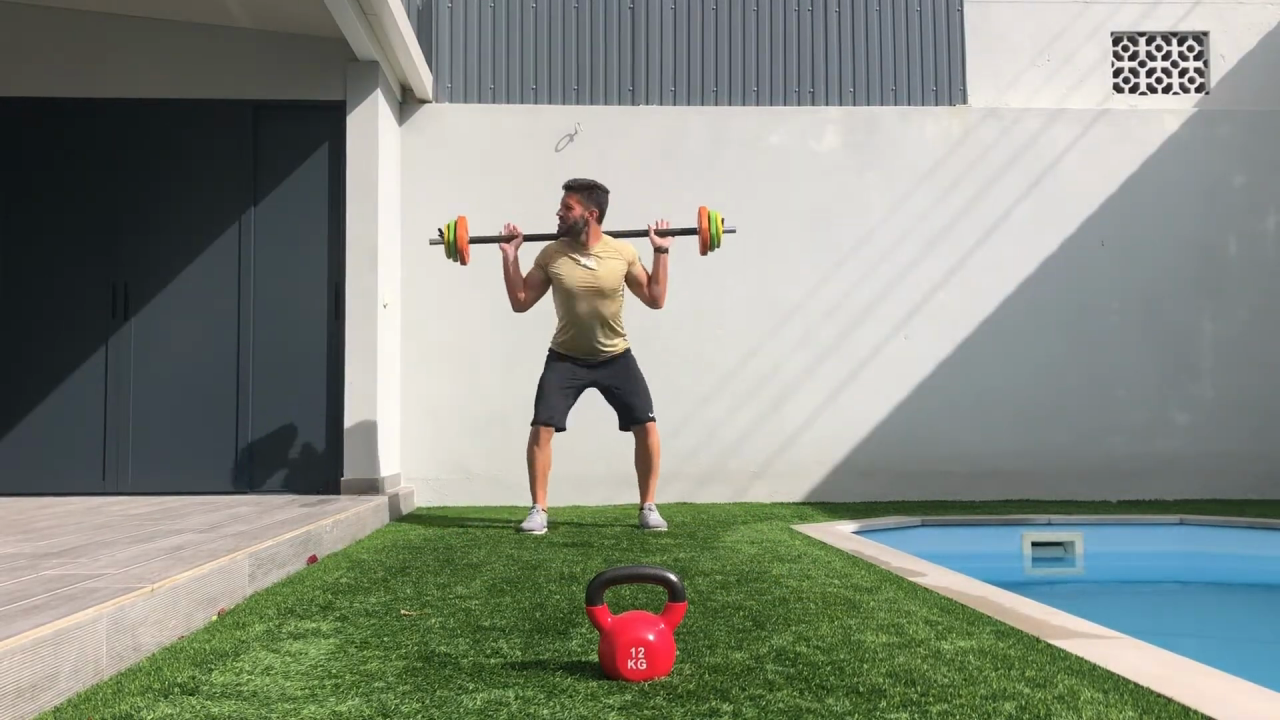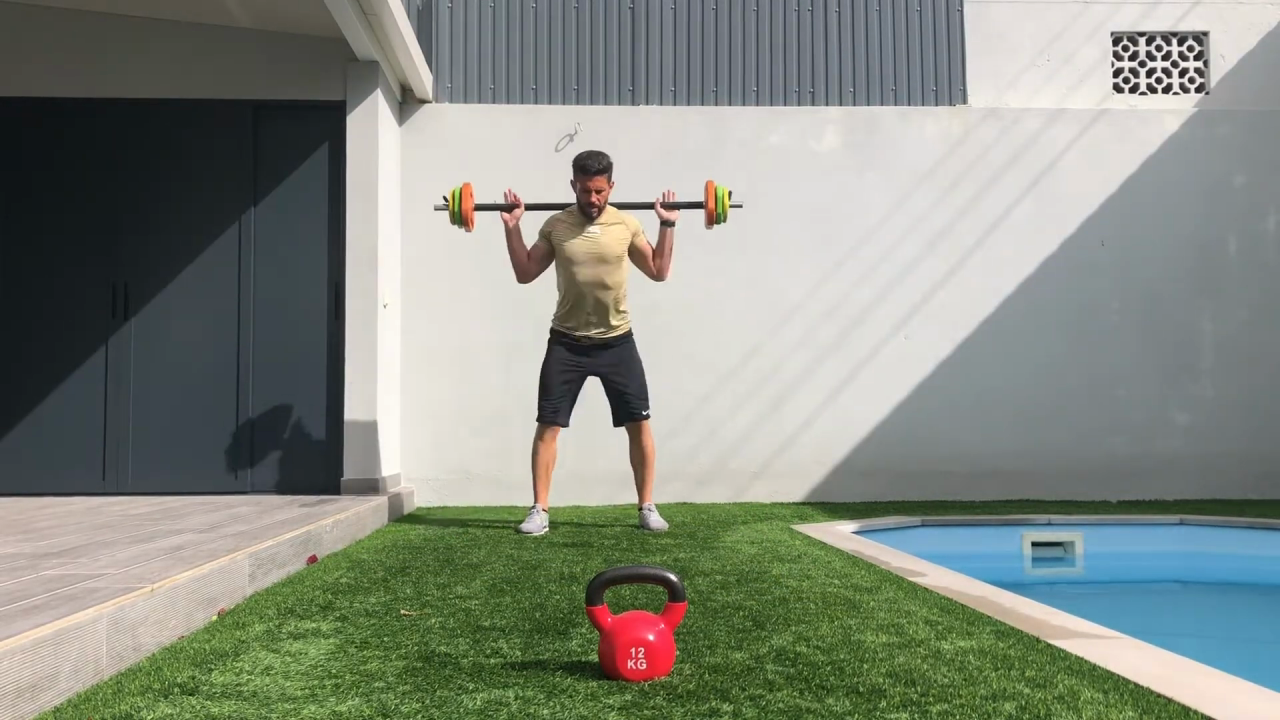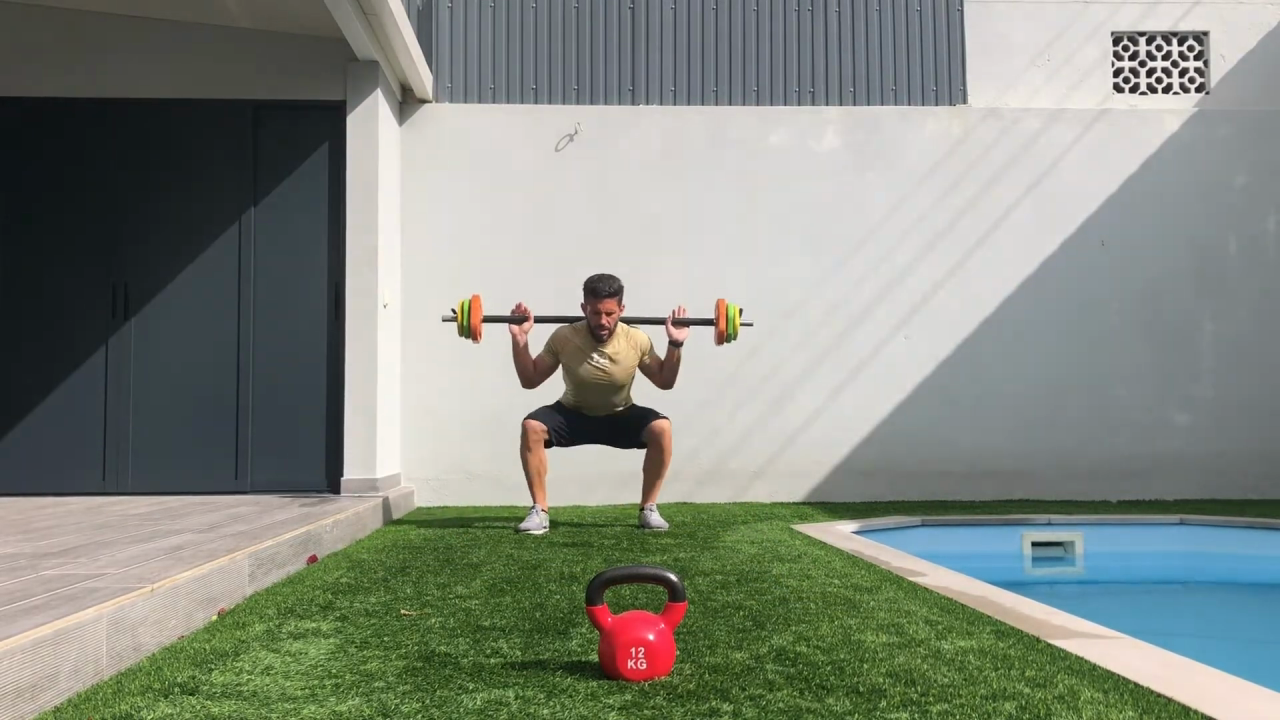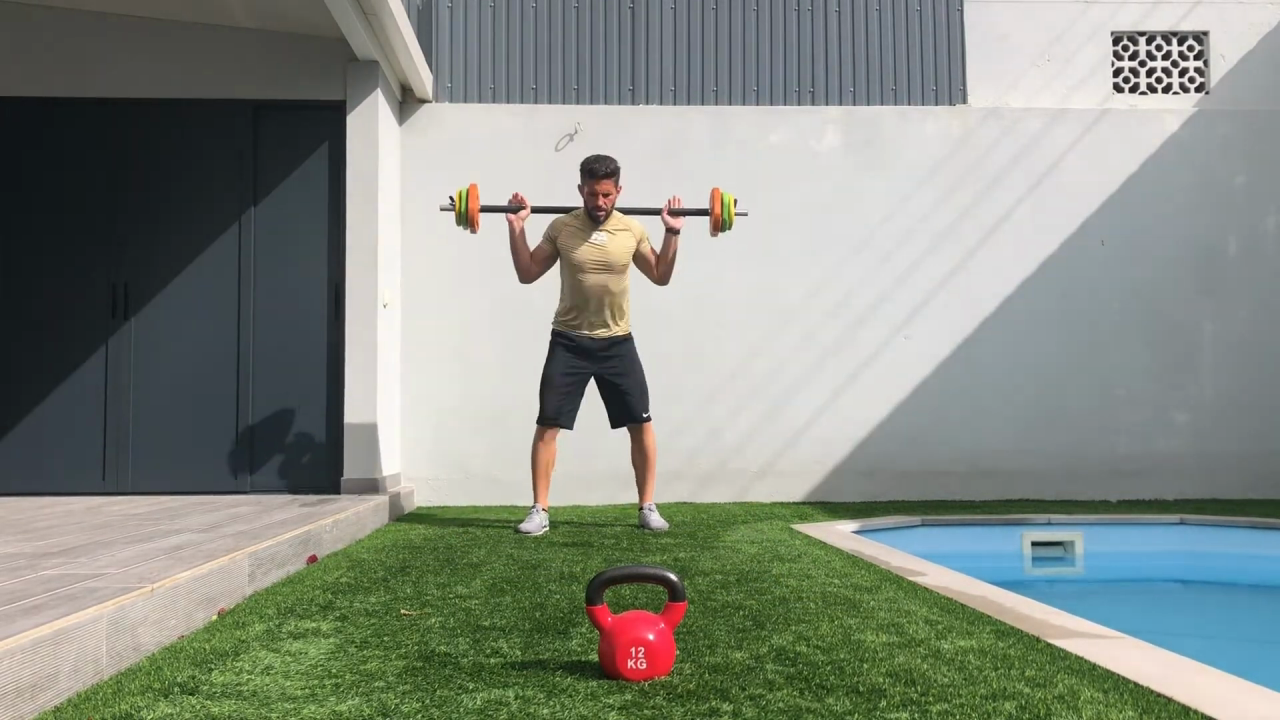
dt=0.5s
person 1, frame 1
left shoulder: (623, 254)
right shoulder: (551, 256)
left elbow: (656, 301)
right elbow: (520, 304)
left wrist: (661, 254)
right wrist: (510, 258)
left hip: (615, 358)
right hip: (567, 358)
left knee: (647, 426)
right knee: (542, 428)
left ankle: (648, 505)
right ankle: (538, 507)
person 1, frame 2
left shoulder: (626, 224)
right shoulder: (556, 226)
left elbow: (657, 271)
right elbow: (525, 274)
left wrist: (666, 225)
right wrist: (511, 227)
left hip: (617, 342)
right hip: (567, 341)
left knee: (638, 422)
right knee: (548, 424)
left ankle: (647, 506)
right ankle: (539, 510)
person 1, frame 3
left shoulder: (636, 341)
right shoulder: (564, 338)
left elbow: (665, 381)
right elbow: (529, 380)
left wrist: (675, 346)
right wrist: (520, 342)
left hip: (620, 415)
right hip: (572, 414)
left knee: (661, 430)
right knee: (532, 428)
left ankle: (648, 509)
right ankle: (539, 512)
person 1, frame 4
left shoulder: (632, 229)
right shoulder: (561, 227)
left elbow: (660, 276)
right elbow: (527, 274)
left wrist: (672, 233)
right wrist: (517, 228)
left hip: (616, 342)
right hip: (569, 341)
left knee: (640, 423)
right knee: (548, 425)
left ankle: (647, 507)
right ankle: (540, 509)
